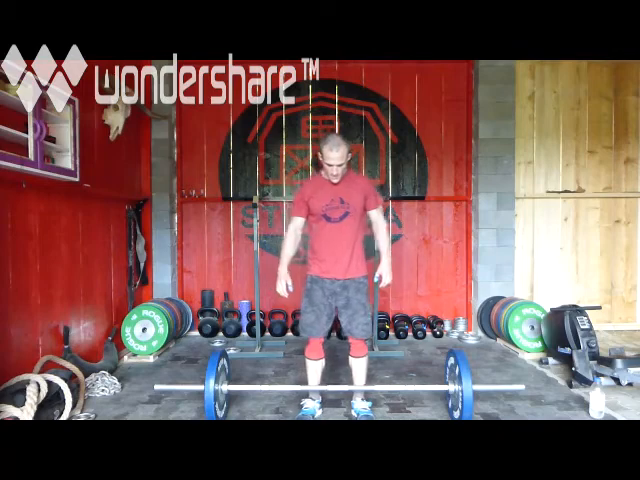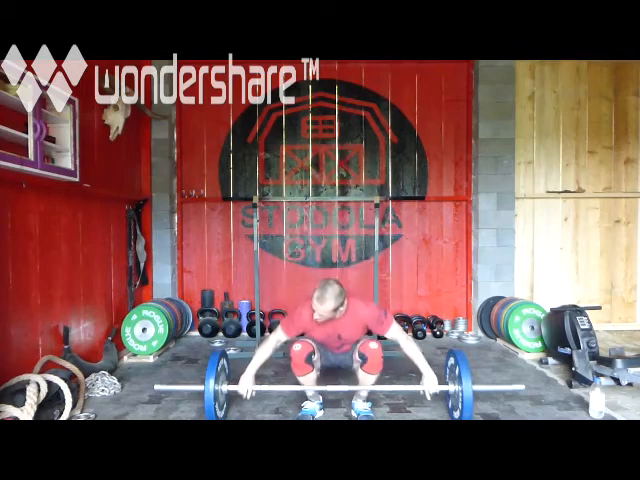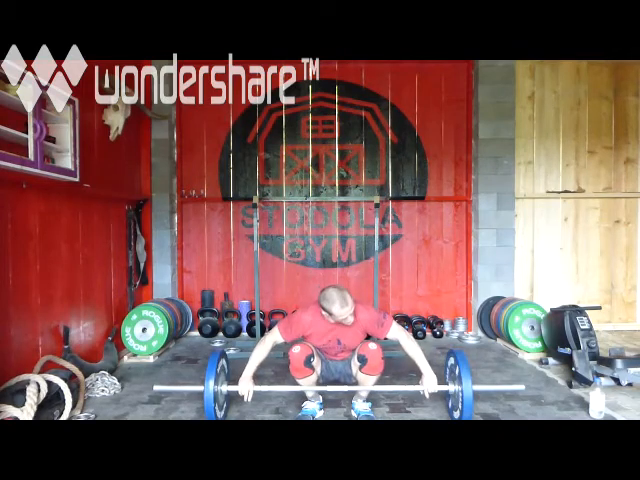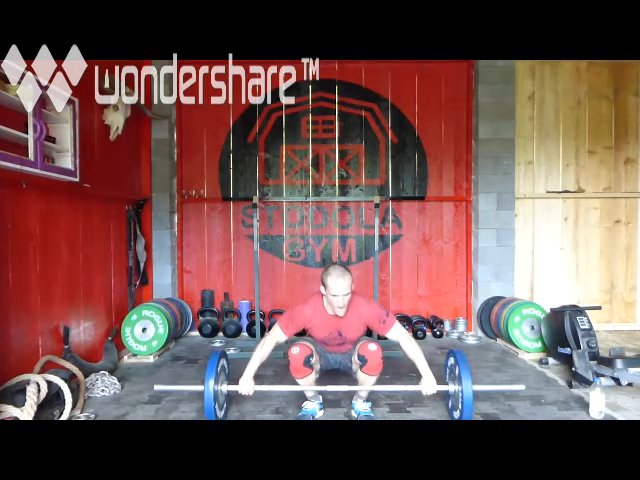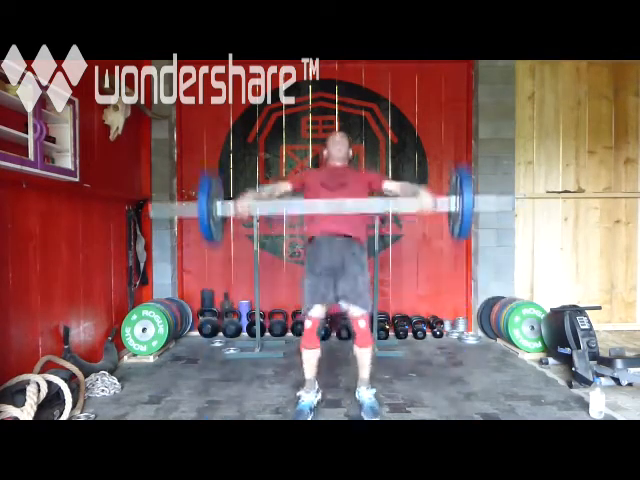
dt=1s
person 1, frame 1
left shoulder: (363, 185)
right shoulder: (308, 188)
left elbow: (379, 223)
right elbow: (294, 231)
left wrist: (385, 261)
right wrist: (282, 269)
left hip: (355, 278)
right hip: (318, 278)
left knee: (357, 339)
right knee: (314, 339)
left ankle: (359, 400)
right ankle: (313, 399)
person 1, frame 2
left shoulder: (364, 311)
right shoulder: (305, 313)
left elbow: (402, 336)
right elbow: (273, 339)
left wrist: (427, 373)
right wrist: (249, 374)
left hip: (352, 353)
right hip: (321, 353)
left knee: (373, 350)
right knee: (299, 350)
left ankle: (360, 401)
right ankle: (313, 400)
person 1, frame 3
left shoulder: (364, 314)
right shoulder: (306, 317)
left elbow: (403, 335)
right elbow: (269, 339)
left wrist: (427, 372)
right wrist: (246, 376)
left hip: (353, 365)
right hip: (320, 365)
left knee: (373, 351)
right knee: (298, 352)
left ankle: (361, 401)
right ankle: (312, 401)
person 1, frame 4
left shoulder: (366, 308)
right shoulder: (306, 310)
left elbow: (404, 337)
right elbow: (271, 339)
left wrist: (426, 375)
right wrist: (248, 375)
left hip: (352, 354)
right hip: (320, 353)
left knee: (373, 352)
right knee: (297, 354)
left ankle: (360, 401)
right ankle: (313, 401)
person 1, frame 5
left shoulder: (364, 176)
right shoulder: (310, 176)
left elbow: (396, 187)
right elbow: (278, 188)
left wrist: (421, 192)
right wrist: (251, 196)
left hip: (351, 250)
right hip: (319, 250)
left knee: (360, 321)
right knee: (312, 321)
left ankle: (365, 391)
right ankle: (310, 392)
